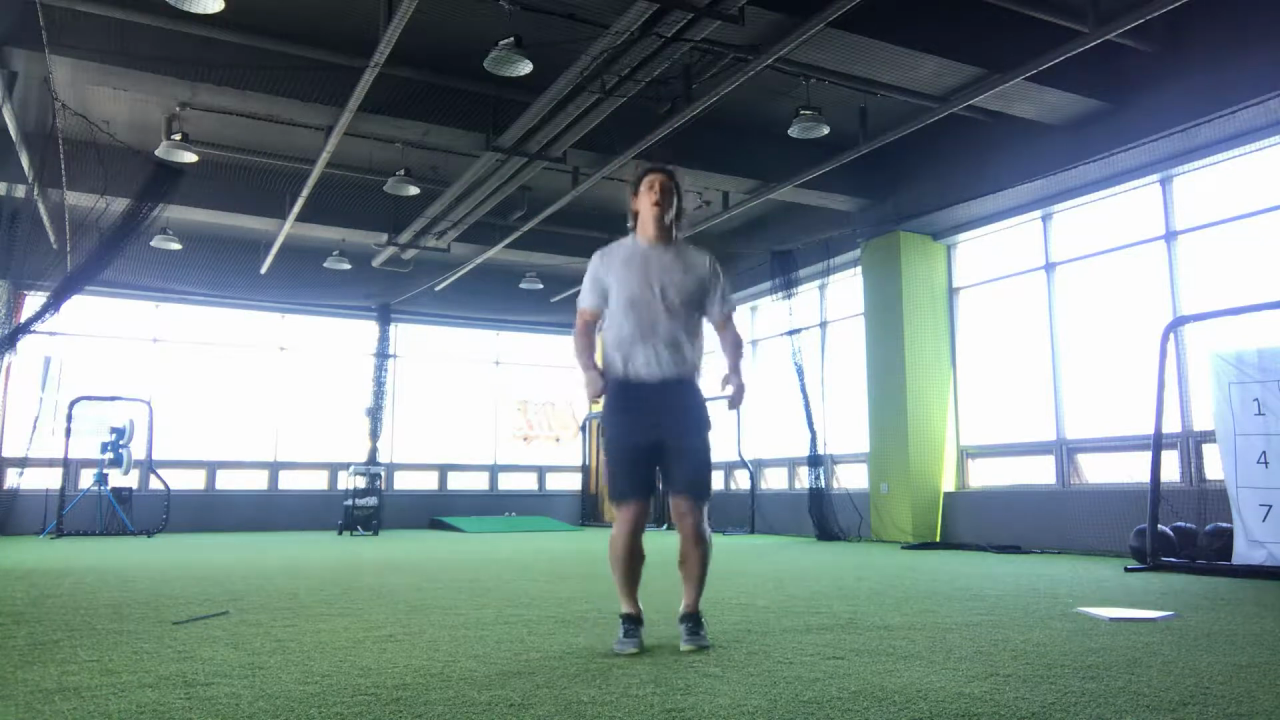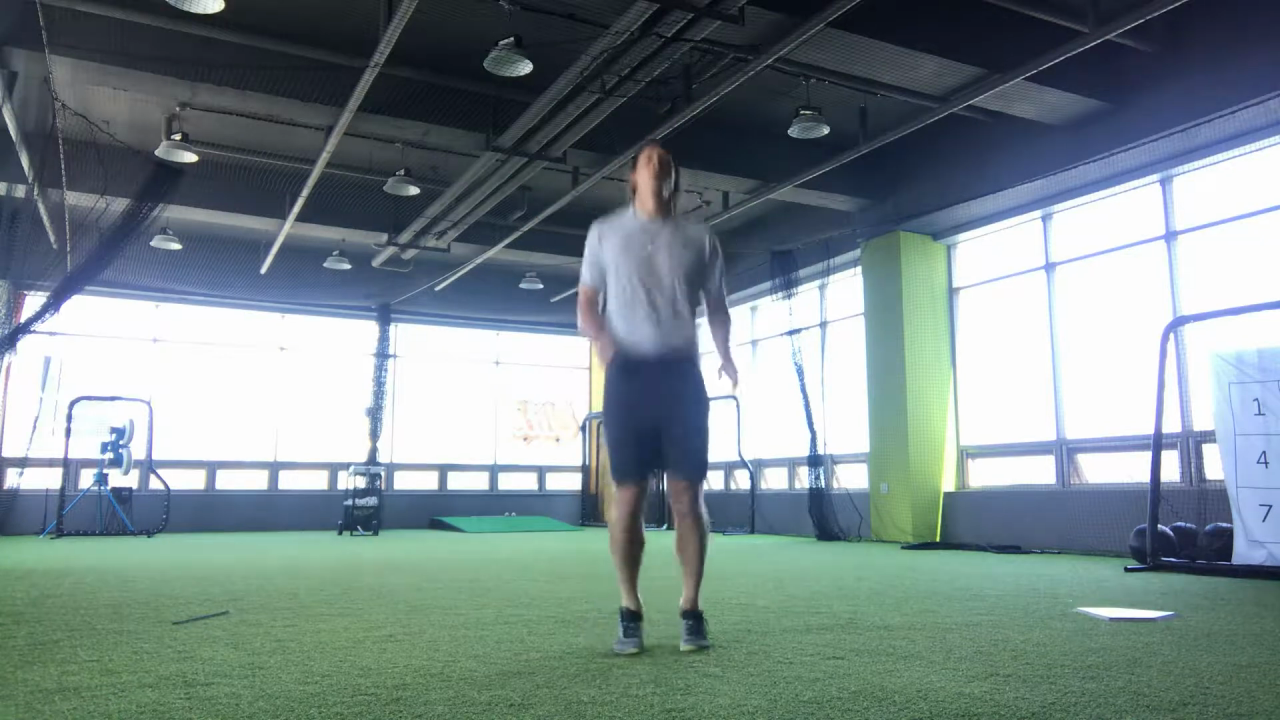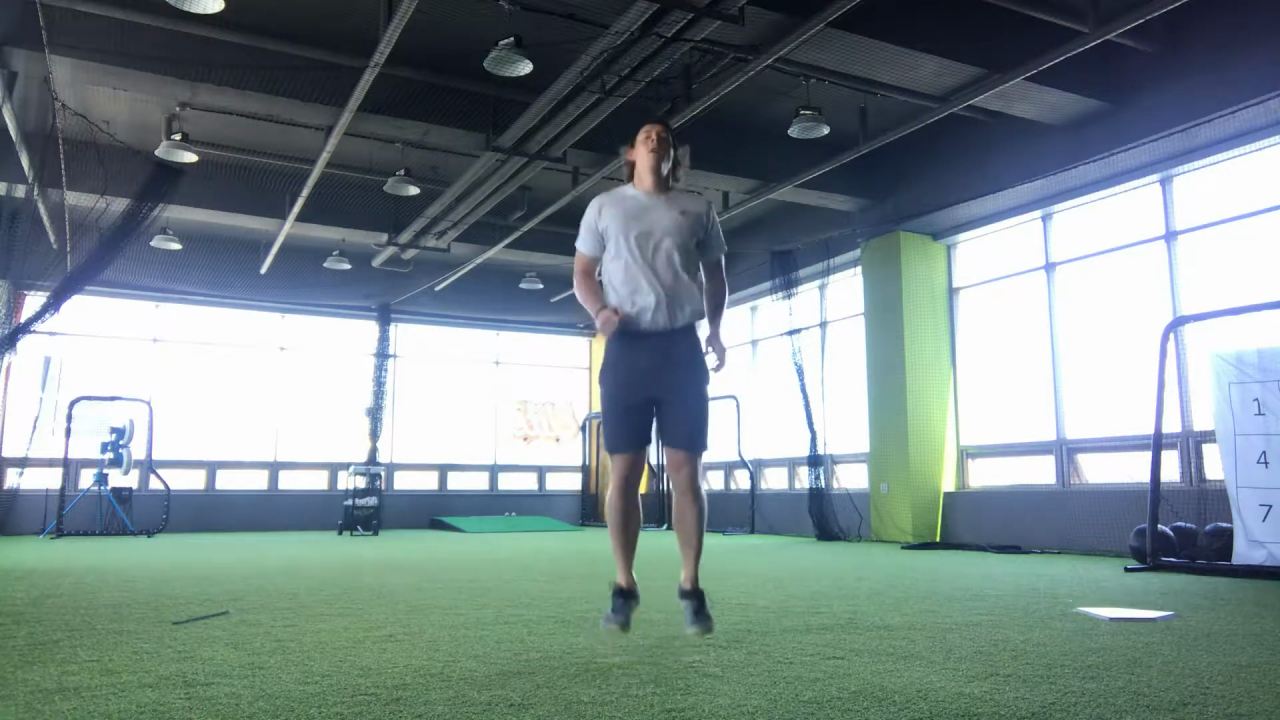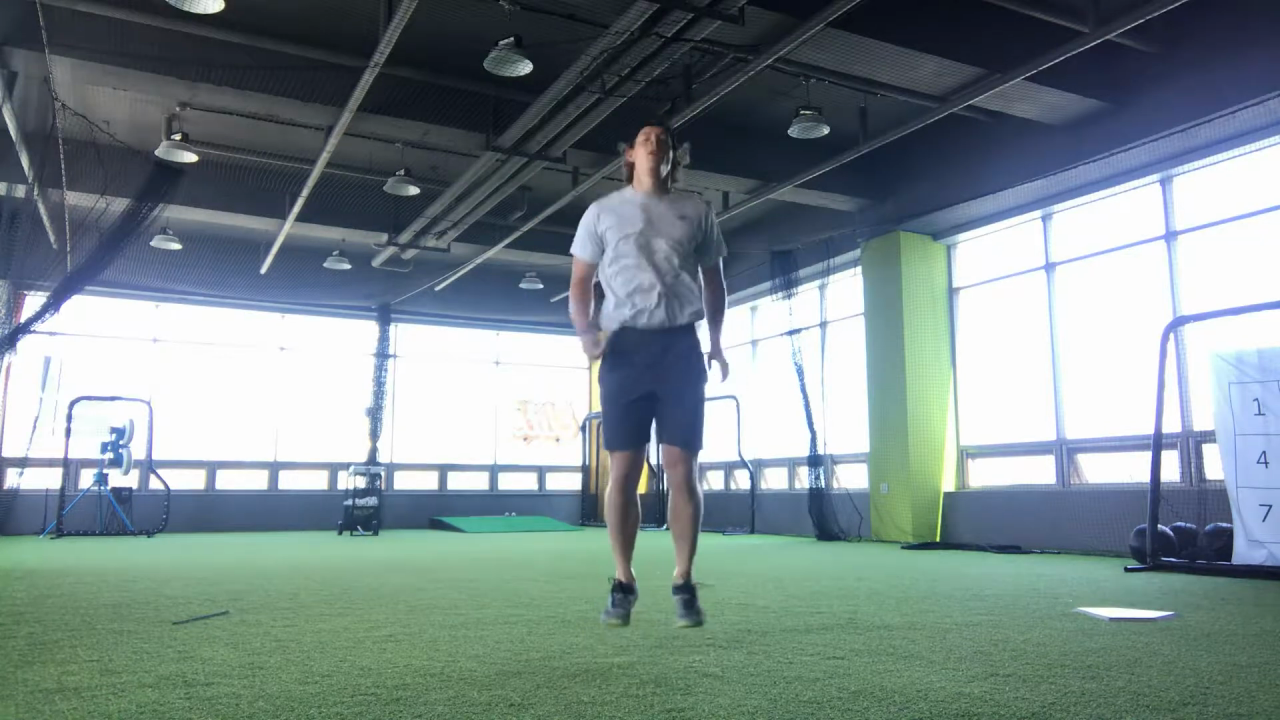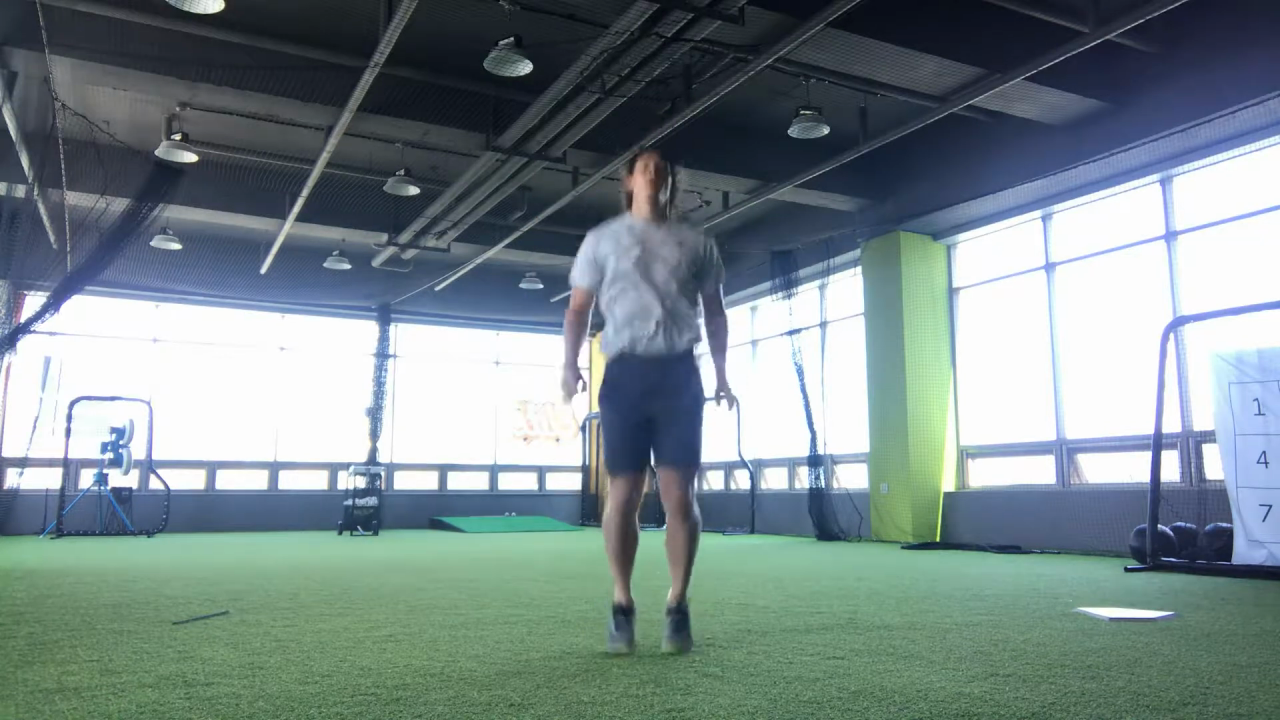
dt=0.1s
person 1, frame 1
left shoulder: (700, 263)
right shoulder: (607, 260)
left elbow: (725, 327)
right elbow: (584, 327)
left wrist: (734, 373)
right wrist: (589, 370)
left hip: (681, 397)
right hip: (627, 398)
left knee: (690, 515)
right knee: (629, 517)
left ankle: (690, 612)
right ankle: (630, 616)
person 1, frame 2
left shoulder: (699, 237)
right shoulder: (605, 233)
left elbow: (716, 304)
right elbow: (587, 303)
left wrist: (725, 354)
right wrist: (600, 336)
left hip: (682, 373)
right hip: (628, 373)
left knee: (687, 499)
right knee: (628, 501)
left ankle: (691, 609)
right ankle: (630, 611)
person 1, frame 3
left shoulder: (698, 210)
right shoulder: (604, 207)
left elbow: (714, 277)
right elbow: (583, 275)
left wrist: (716, 334)
right wrist: (599, 310)
left hip: (681, 345)
right hip: (627, 347)
left knee: (684, 470)
right knee: (624, 472)
left ankle: (691, 589)
right ankle: (624, 587)
person 1, frame 4
left shoulder: (697, 212)
right shoulder: (603, 211)
left elbow: (713, 280)
right elbow: (580, 281)
left wrist: (717, 340)
right wrist: (586, 330)
left hip: (680, 345)
right hip: (625, 347)
left knee: (681, 468)
right knee: (623, 469)
left ankle: (684, 583)
right ankle: (623, 582)
person 1, frame 5
left shoulder: (696, 242)
right shoulder: (601, 239)
left elbow: (714, 312)
right elbow: (578, 308)
left wrist: (721, 373)
right wrist: (571, 364)
left hip: (678, 373)
right hip: (625, 372)
left knee: (678, 494)
right knee: (623, 494)
left ankle: (677, 606)
right ankle: (622, 606)
